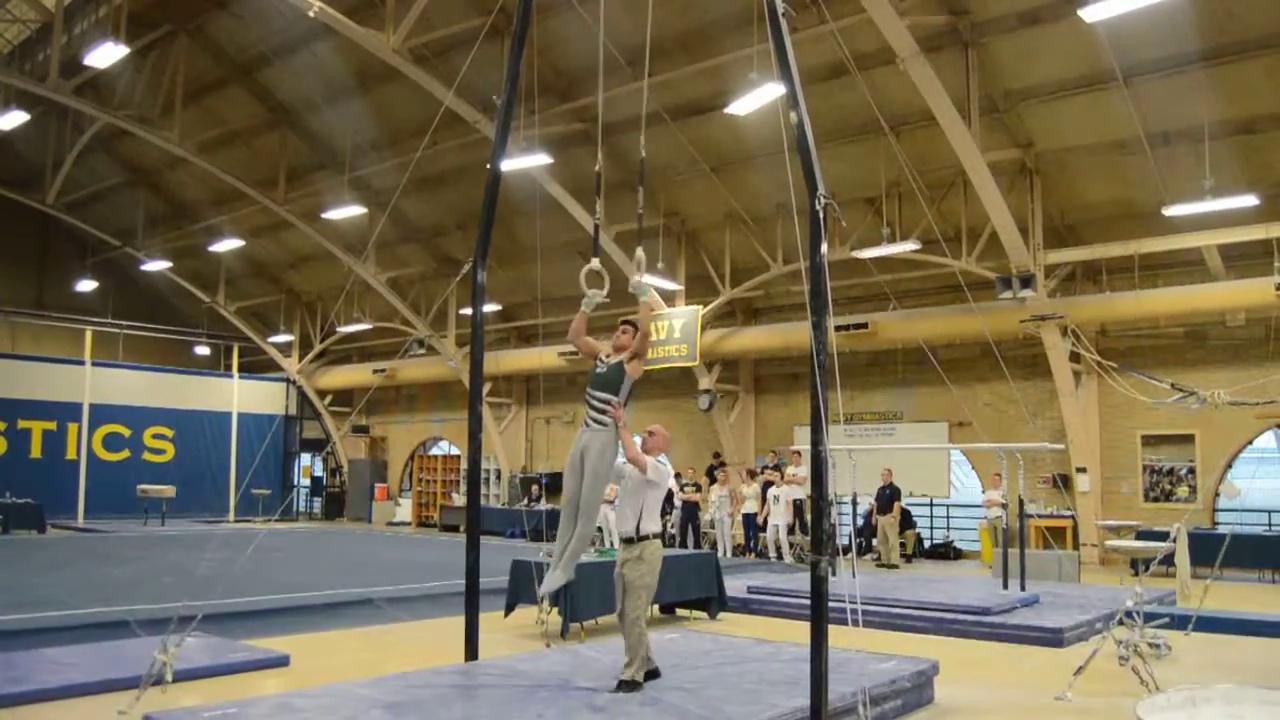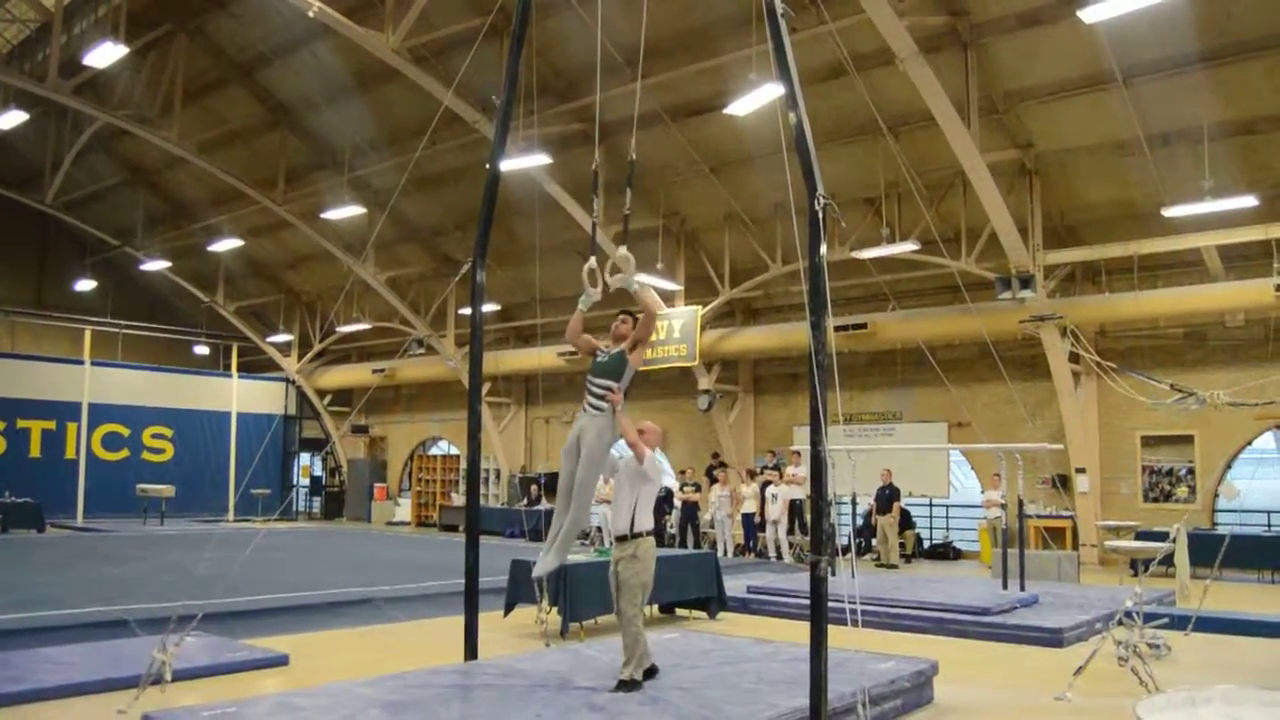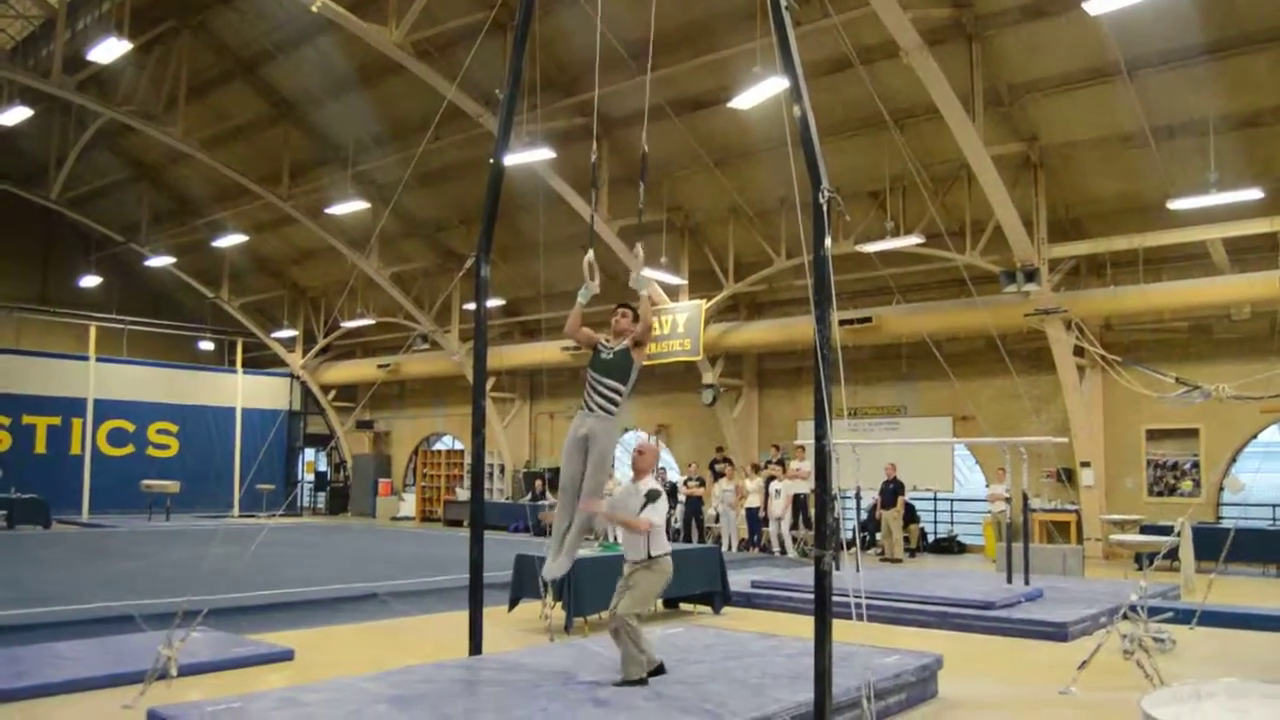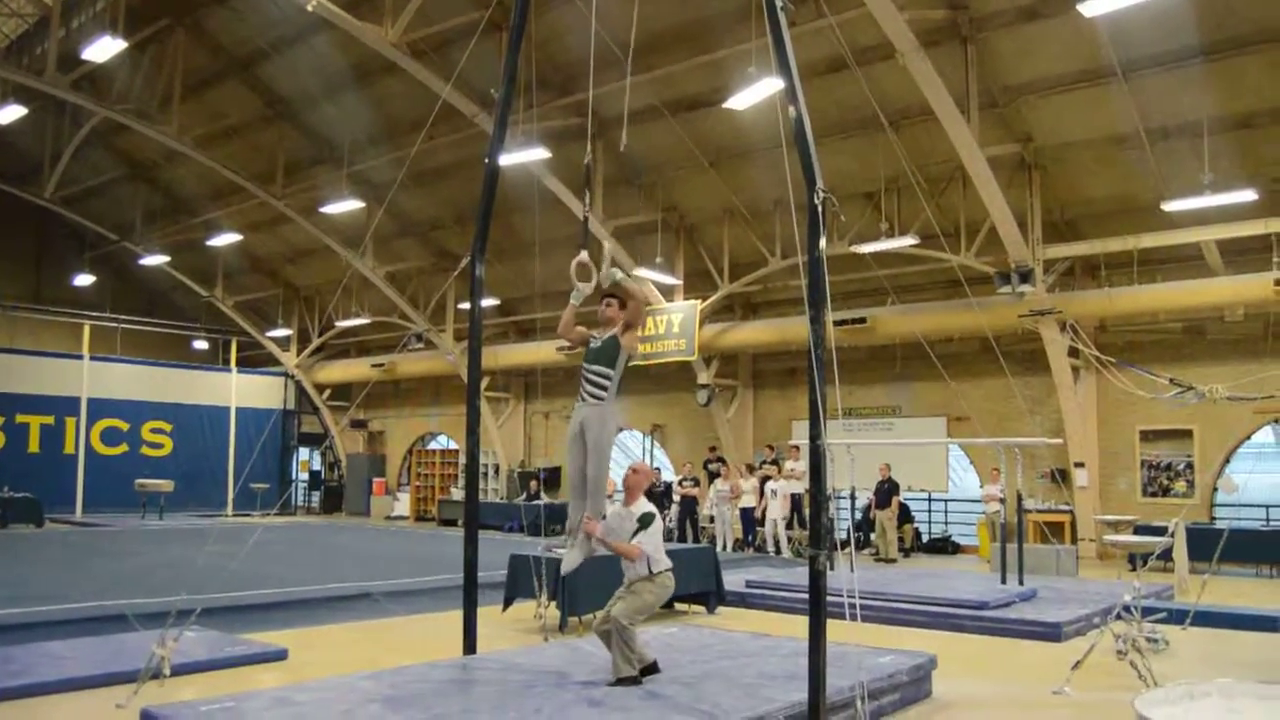
dt=0.3s
person 1, frame 1
left shoulder: (635, 357)
right shoulder: (601, 354)
left elbow: (646, 331)
right elbow: (574, 337)
left wrist: (643, 295)
right wrist: (587, 304)
left hip: (605, 437)
right hip: (583, 434)
left knee: (589, 508)
right knee: (570, 505)
left ankle: (566, 567)
right ankle: (557, 564)
person 1, frame 2
left shoulder: (634, 347)
right shoulder: (599, 348)
left elbow: (651, 312)
right elbow: (572, 337)
left wrist: (631, 283)
right wrist: (585, 303)
left hip: (603, 422)
right hip: (580, 421)
left knee: (583, 490)
right knee: (565, 489)
left ankle: (559, 549)
right ankle: (549, 547)
person 1, frame 3
left shoulder: (637, 344)
right shoulder: (598, 340)
left elbow: (648, 324)
right elbow: (570, 330)
left wrist: (642, 288)
right wrist: (583, 297)
left hip: (605, 425)
right hip: (581, 420)
left knee: (590, 492)
right knee: (567, 488)
left ankle: (568, 552)
right ankle: (555, 550)
person 1, frame 4
left shoulder: (626, 331)
right shoulder: (591, 336)
left elbow: (639, 300)
right elbow: (563, 331)
left wrist: (618, 278)
right wrist: (576, 299)
left hip: (603, 412)
right hip: (579, 411)
left knee: (595, 480)
right knee: (576, 482)
left ankle: (585, 541)
right ankle: (572, 540)
person 2, frame 1
left shoulder: (659, 471)
right shoulder: (629, 471)
left elbow: (632, 456)
left wrist: (621, 424)
left hip: (645, 548)
right hip: (627, 547)
left knee: (635, 614)
right knee: (625, 614)
left ankle: (633, 676)
right ankle: (647, 666)
person 2, frame 2
left shoulder: (652, 467)
right shoulder: (624, 465)
left elbow: (631, 440)
left wrist: (619, 409)
left hip: (638, 546)
right hip: (621, 546)
left knee: (631, 612)
right knee: (623, 612)
left ankle: (632, 675)
right ankle: (644, 664)
person 2, frame 3
left shoulder: (654, 493)
right shoulder: (624, 490)
left elbow: (641, 526)
right elbow: (598, 512)
left wrist: (605, 512)
left hip: (655, 566)
right hip: (633, 566)
left knee: (626, 614)
right knee: (615, 618)
left ankle: (635, 673)
right ankle: (650, 664)
person 2, frame 4
left shoulder: (648, 515)
right shoulder: (616, 513)
left elbow: (632, 553)
right elbow: (598, 542)
left wrist: (599, 536)
right wrist: (584, 532)
left hip: (657, 581)
right hip: (633, 582)
left knee: (621, 616)
right knee: (602, 625)
left ankle: (628, 673)
right ankle: (644, 663)
